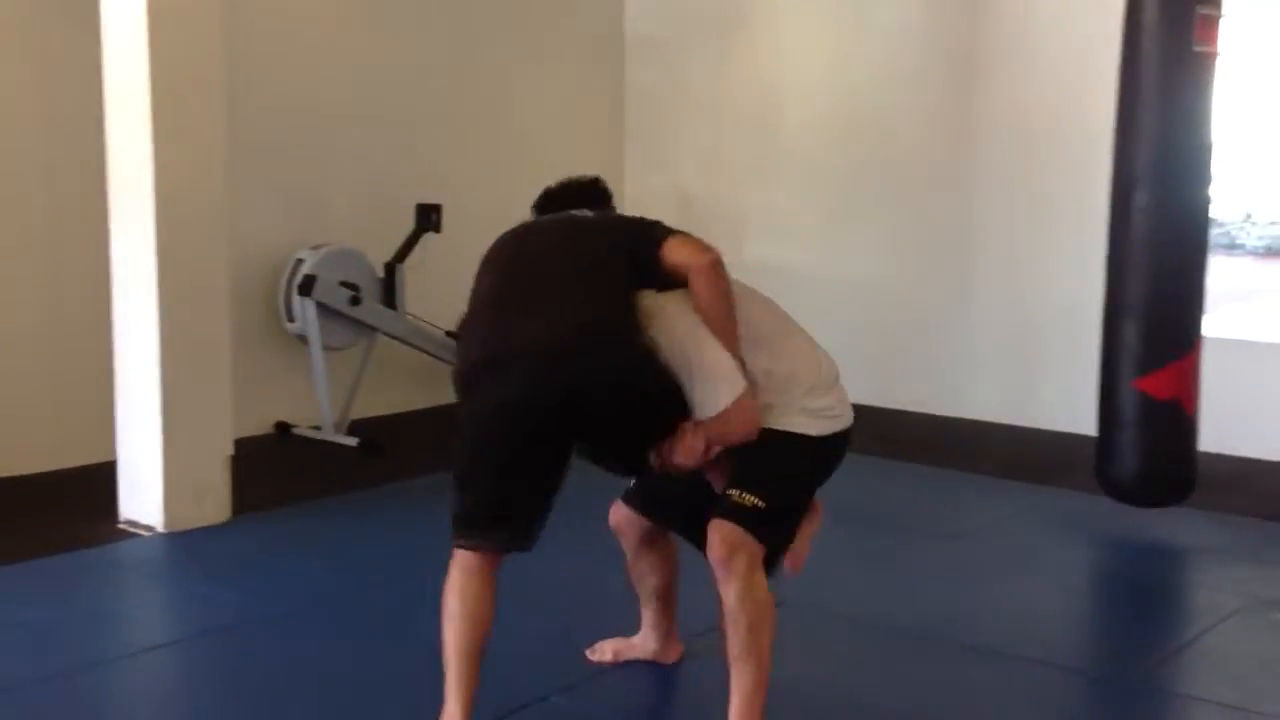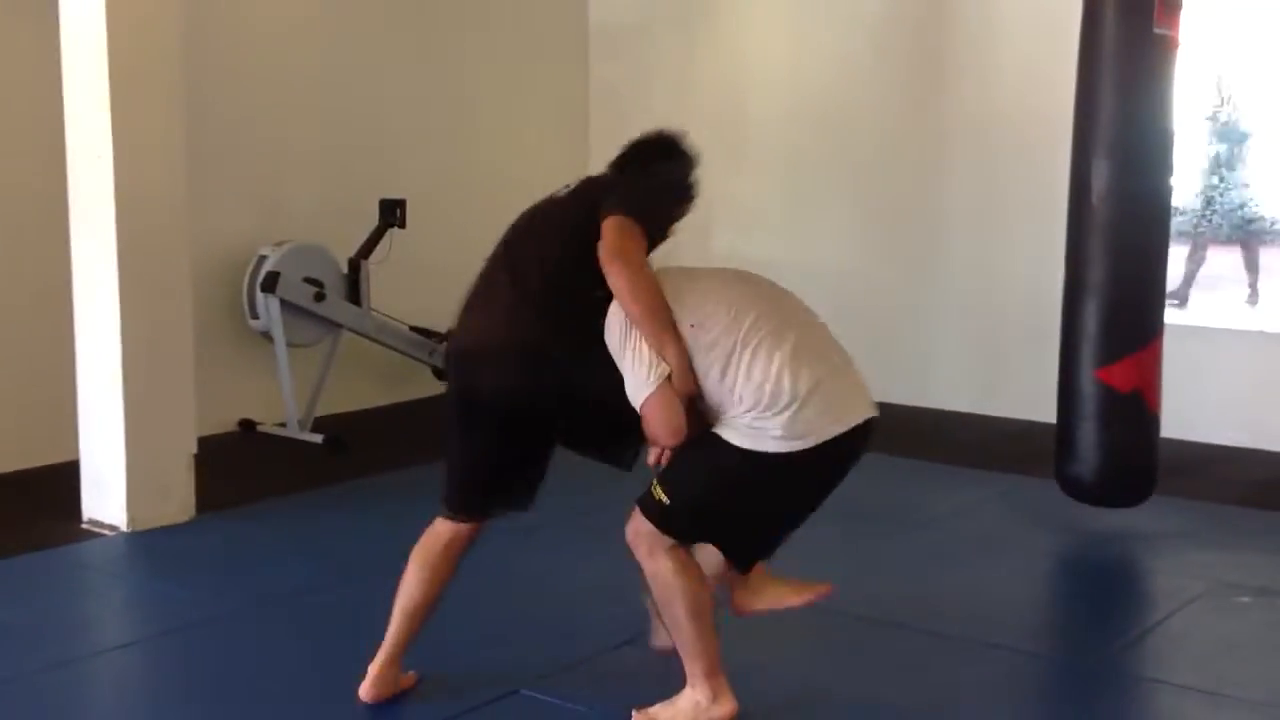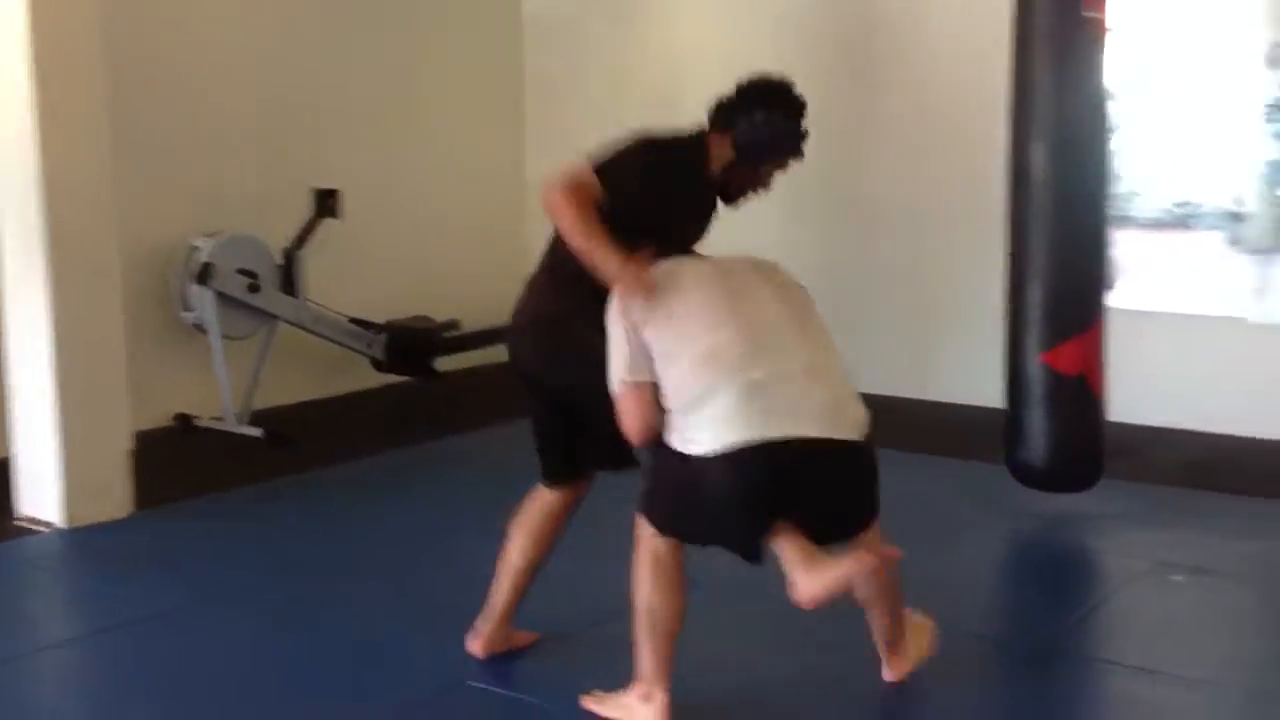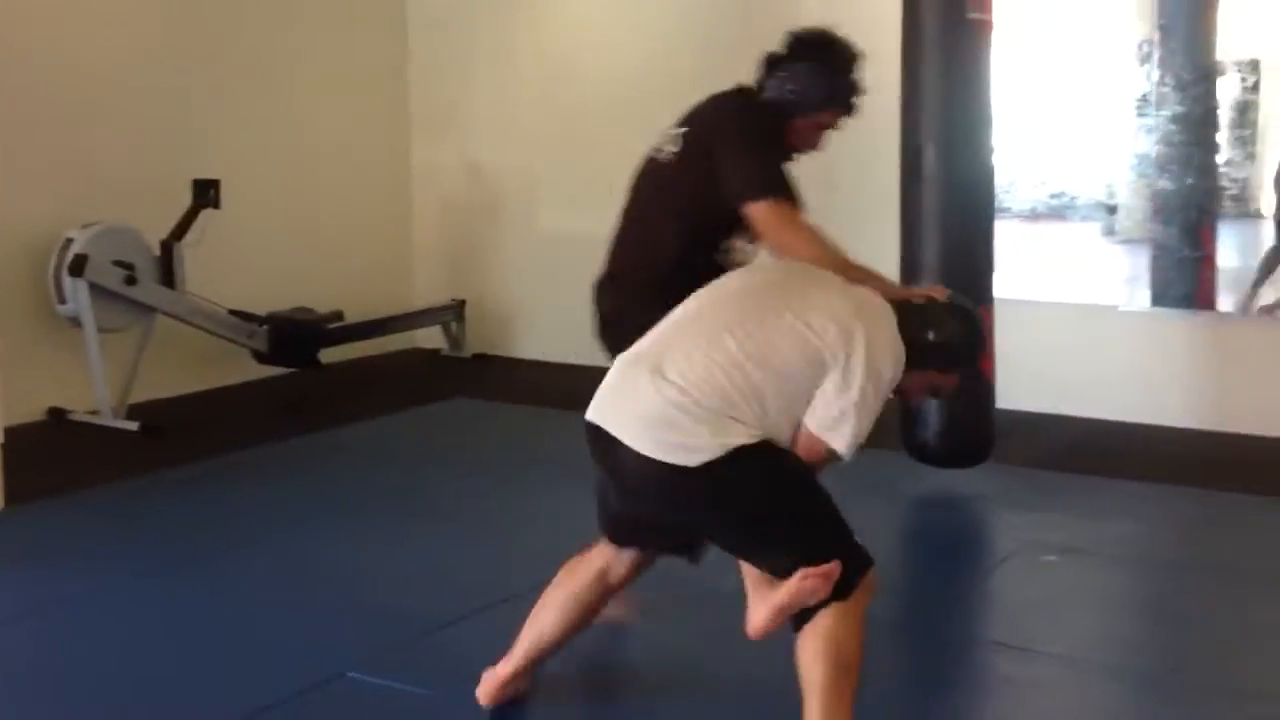
dt=0.5s
person 1, frame 1
left shoulder: (505, 254)
right shoulder: (624, 232)
right elbow: (701, 263)
left hip: (498, 378)
right hip: (603, 360)
left knee: (476, 551)
person 1, frame 2
left shoulder: (573, 202)
right shoulder: (636, 196)
right elbow: (617, 255)
right wrist: (677, 358)
left hip: (474, 356)
right hip: (546, 356)
left knee: (458, 523)
left ankle: (382, 669)
person 1, frame 3
left shoulder: (693, 180)
right shoulder: (666, 161)
left elbow: (662, 264)
right elbow: (562, 195)
right wrist: (619, 267)
left hip: (540, 332)
right hip: (570, 331)
left knee: (562, 483)
left ankle: (492, 626)
person 1, frame 4
left shoulder: (738, 117)
right shoulder: (741, 121)
right elbow: (780, 232)
right wrist: (887, 288)
left hip: (660, 309)
right hip: (650, 311)
person 2, frame 1
left shoulder: (664, 322)
left elbow: (737, 421)
left wrist: (682, 440)
right wrist: (684, 443)
left hip: (803, 421)
left knee: (728, 546)
right knee: (629, 518)
right ankle: (658, 637)
person 2, frame 2
left shoulder: (625, 314)
right shoulder: (700, 286)
left elbow: (667, 427)
left wrist: (668, 442)
left hip: (788, 433)
right hip: (850, 415)
left knee: (651, 534)
person 2, frame 3
left shoulder: (631, 294)
right shoulder: (764, 272)
left elbow: (637, 425)
left hip: (723, 435)
right hip: (831, 425)
left knee: (658, 532)
right knee: (854, 529)
right ankle: (897, 648)
person 2, frame 4
left shoulder: (803, 280)
right shoulder: (879, 346)
right elbow: (809, 454)
left hip: (614, 414)
right hip: (691, 441)
left knee: (621, 553)
right knee: (841, 586)
left ankle: (509, 671)
